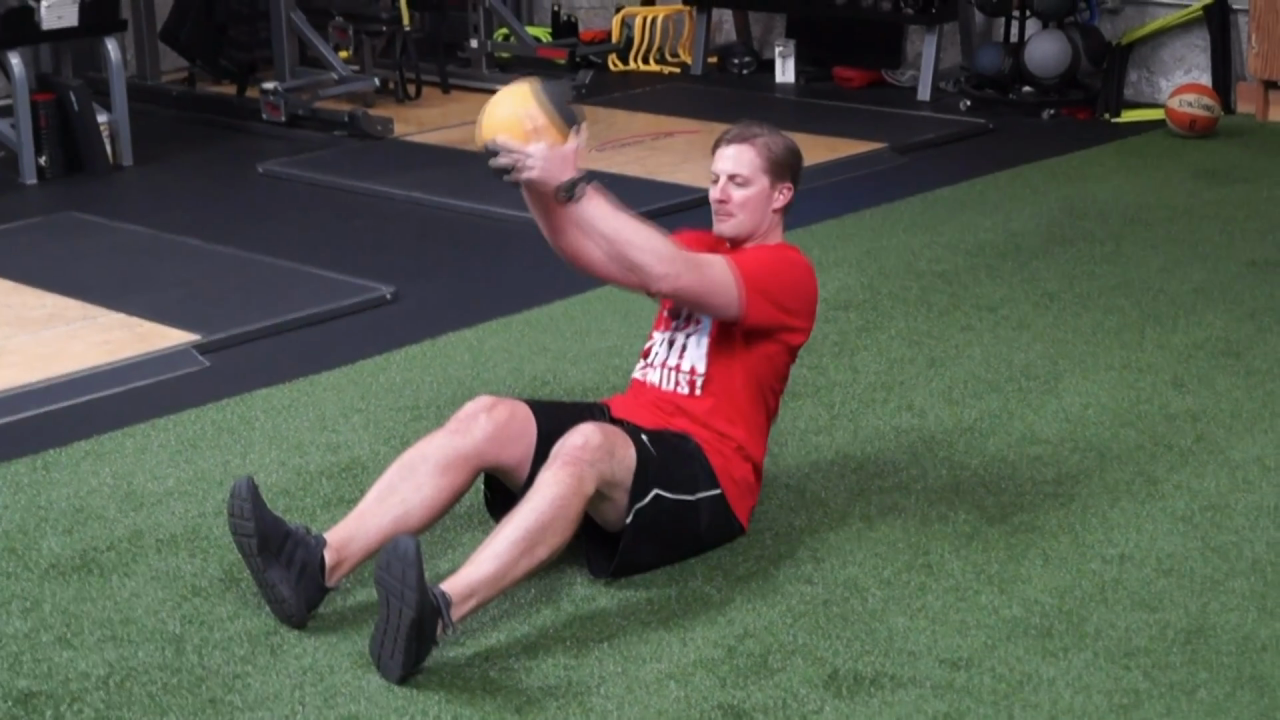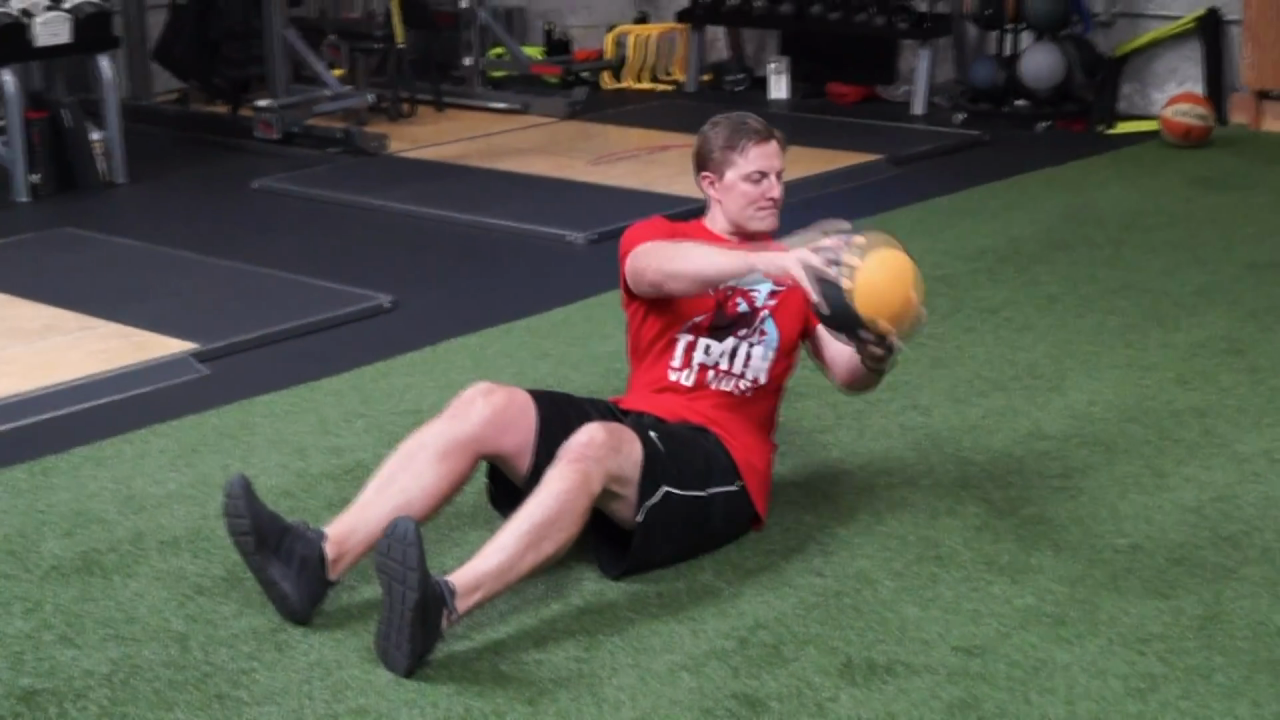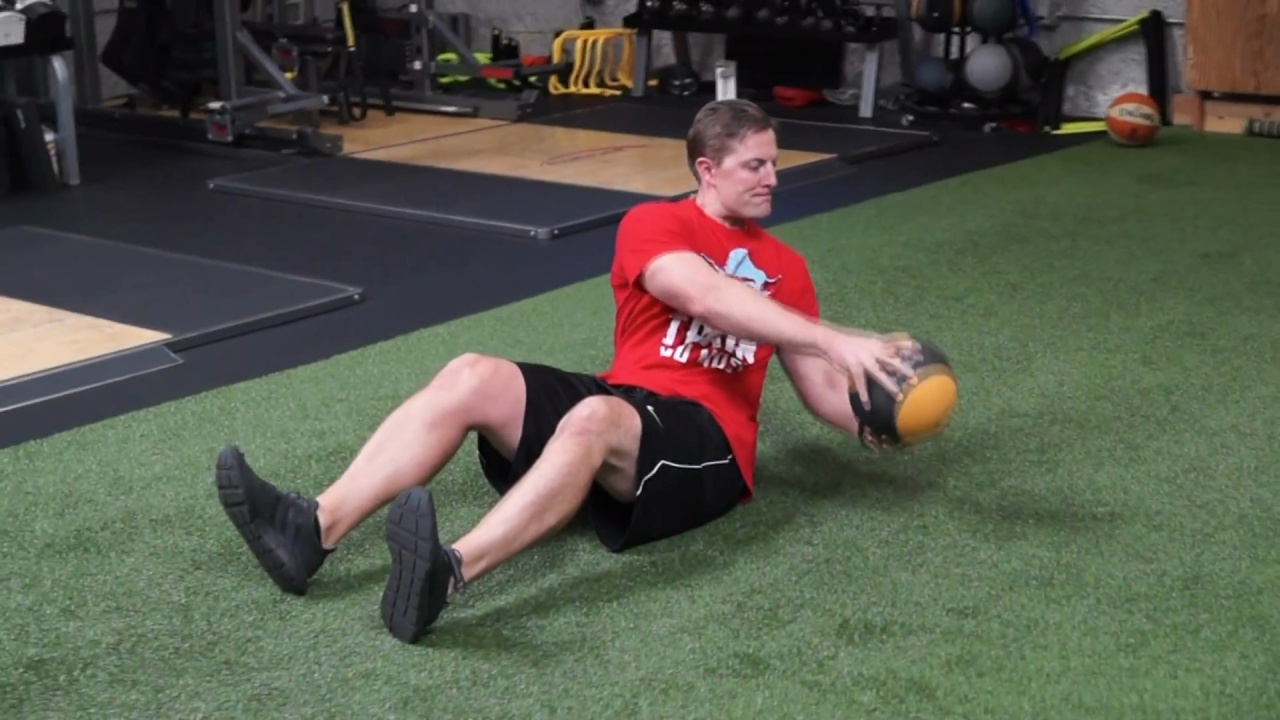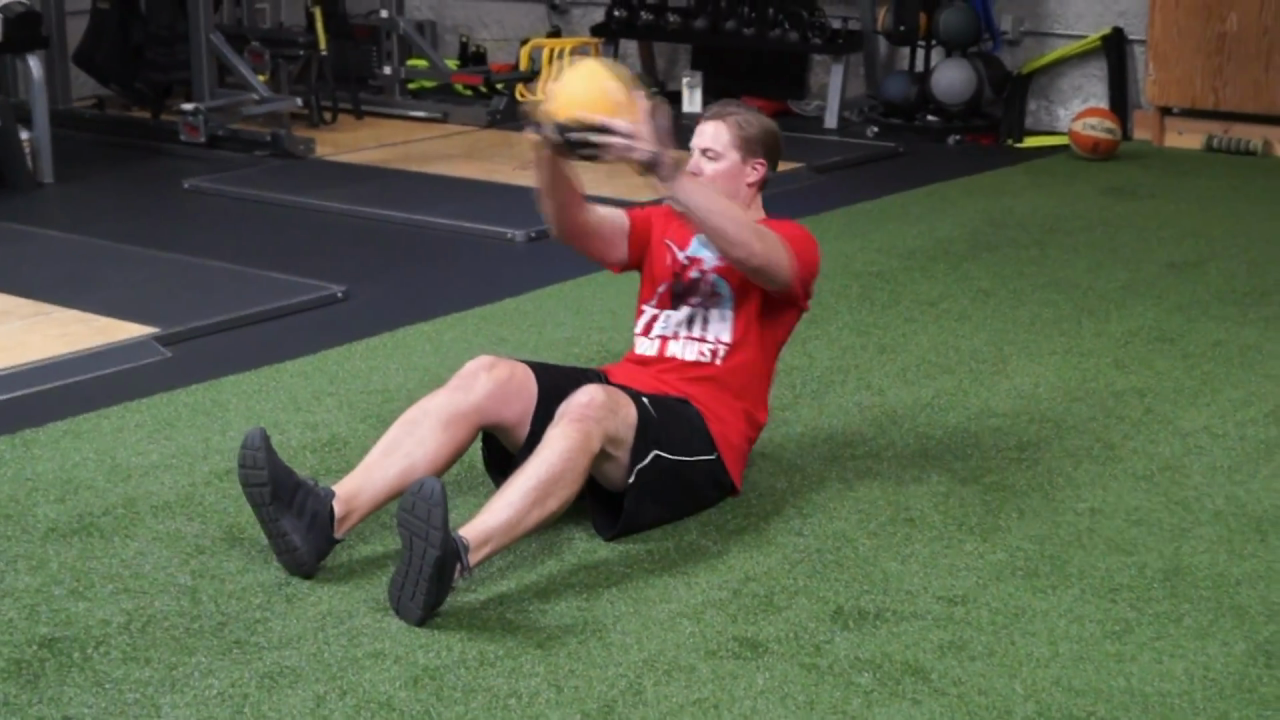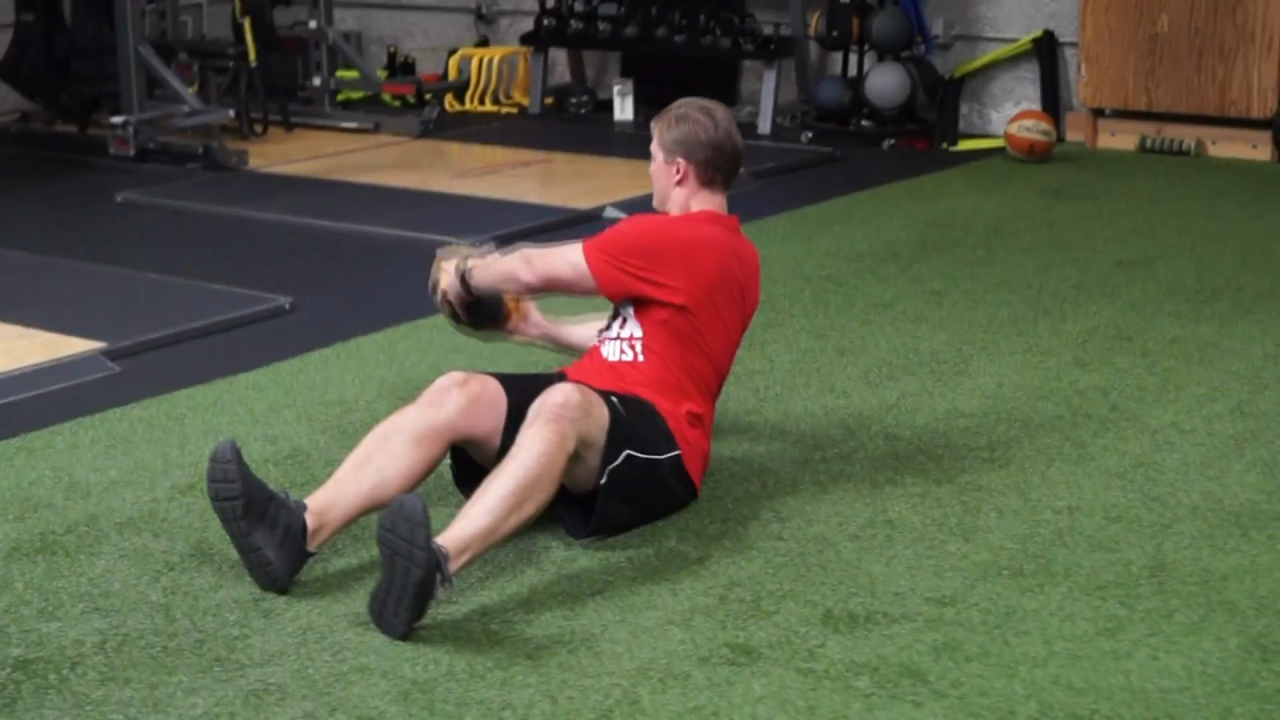
dt=0.7s
person 1, frame 1
left shoulder: (786, 273)
right shoulder: (701, 252)
left elbow: (671, 278)
right elbow: (582, 249)
left wrist: (576, 187)
right wrist: (533, 177)
left hip: (704, 472)
right hip: (630, 425)
left knee: (586, 446)
right knee: (486, 418)
left ankle: (436, 614)
right ankle: (320, 563)
person 1, frame 2
left shoulder: (805, 272)
right shoulder: (664, 239)
left elbow: (851, 376)
right elbow: (655, 269)
left wrist: (874, 349)
right wrist: (770, 260)
left hip: (721, 463)
right hip: (637, 422)
left knee: (594, 446)
right knee: (486, 405)
left ankle: (443, 605)
right ankle: (322, 558)
person 1, frame 3
left shoulder: (787, 268)
right shoulder: (654, 224)
left elbow: (816, 388)
right elbow: (704, 297)
left wrist: (868, 417)
right wrist: (832, 338)
left hip: (709, 438)
right hip: (621, 397)
left knee: (594, 418)
right knee: (471, 375)
left ankle: (447, 575)
right ankle: (315, 527)
person 1, frame 4
left shoulder: (787, 245)
right shoulder: (661, 228)
left elbow: (751, 252)
right elbow: (572, 225)
left wrist: (659, 167)
right wrist: (552, 156)
left hip: (700, 435)
right hip: (623, 391)
left knee: (590, 407)
right knee: (487, 378)
left ankle: (454, 559)
right ankle: (328, 516)
person 1, frame 5
left shoulder: (675, 238)
right shoulder: (719, 247)
left elbow: (537, 270)
left wrist: (466, 276)
right wrist: (544, 329)
left hip: (656, 440)
left knee: (562, 403)
right knee: (456, 392)
left ankle: (437, 562)
right ankle: (301, 528)
